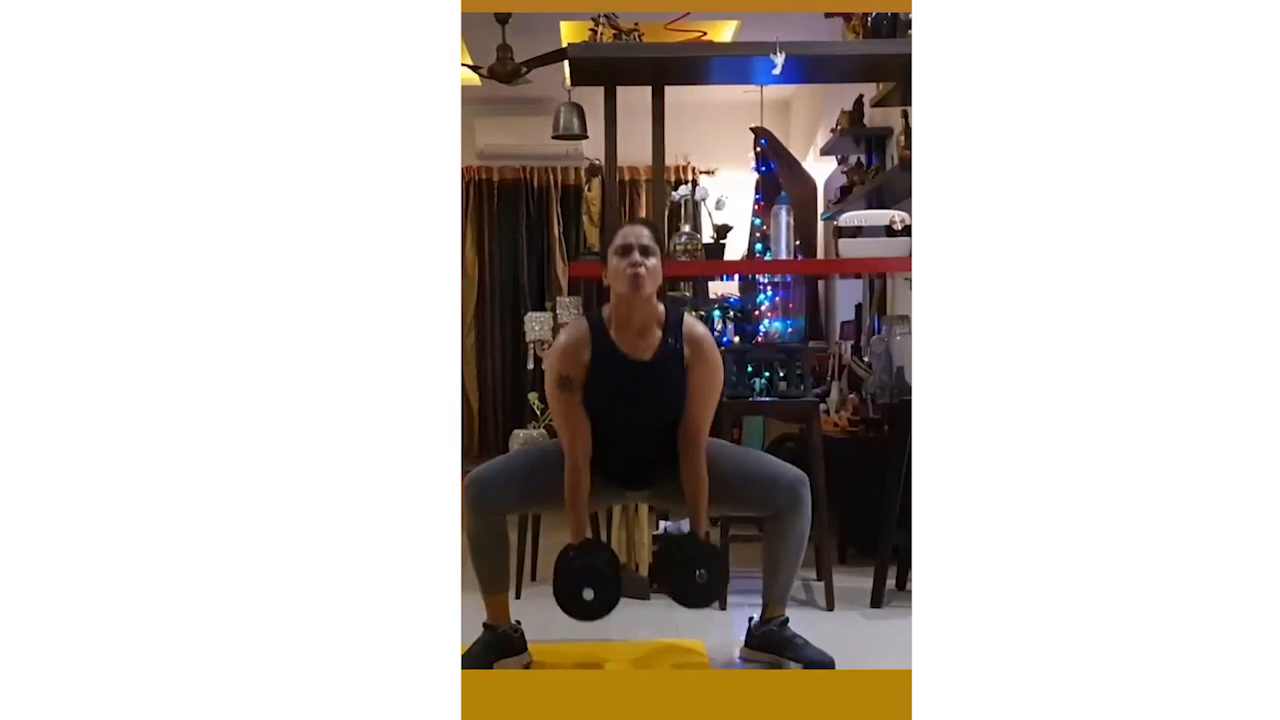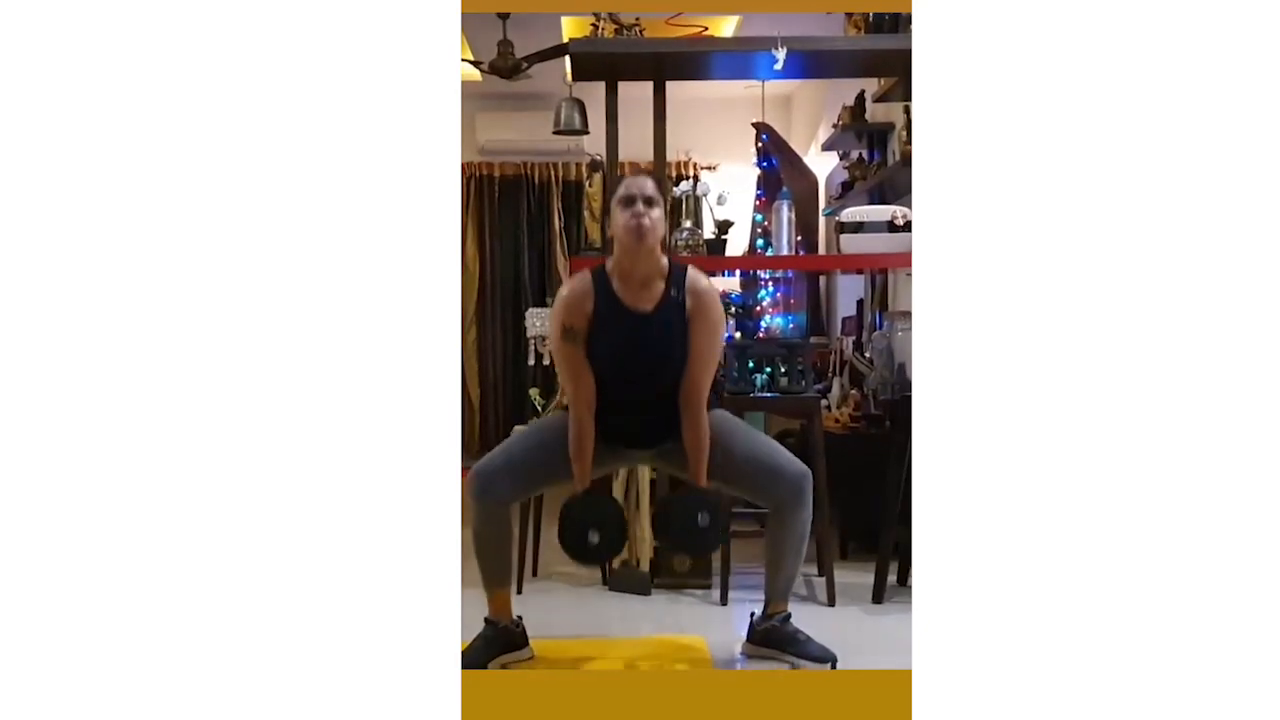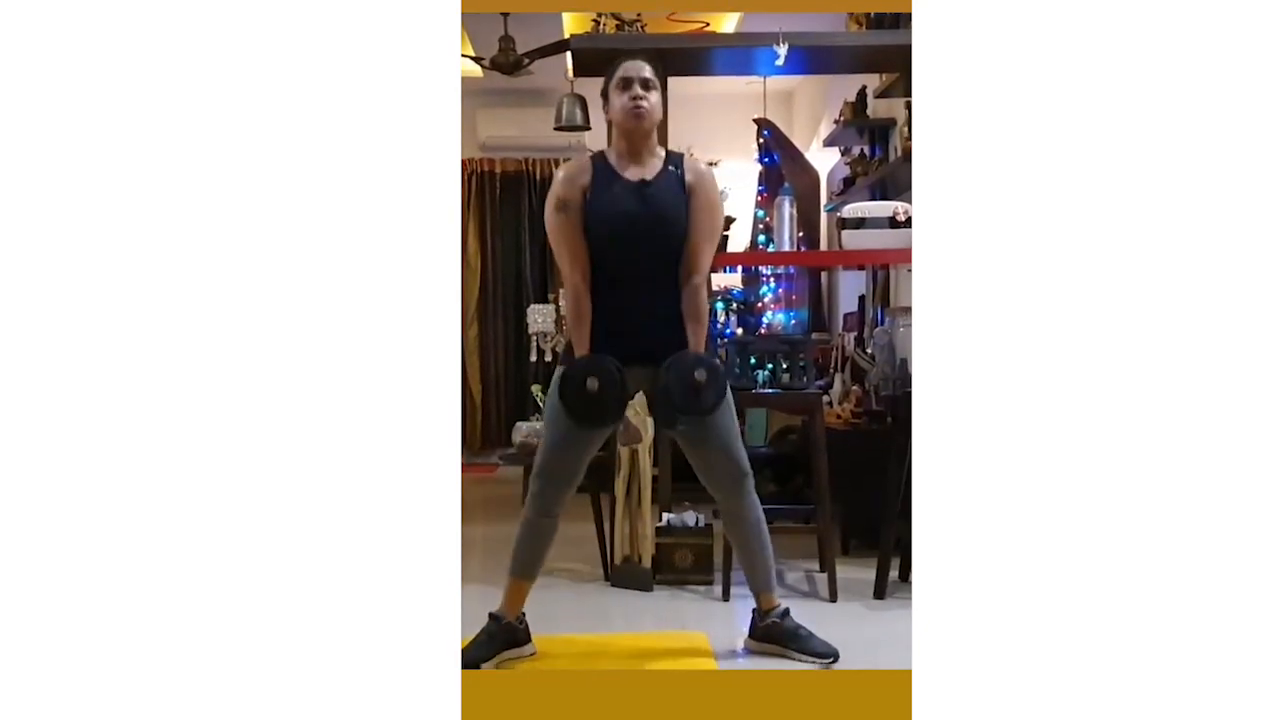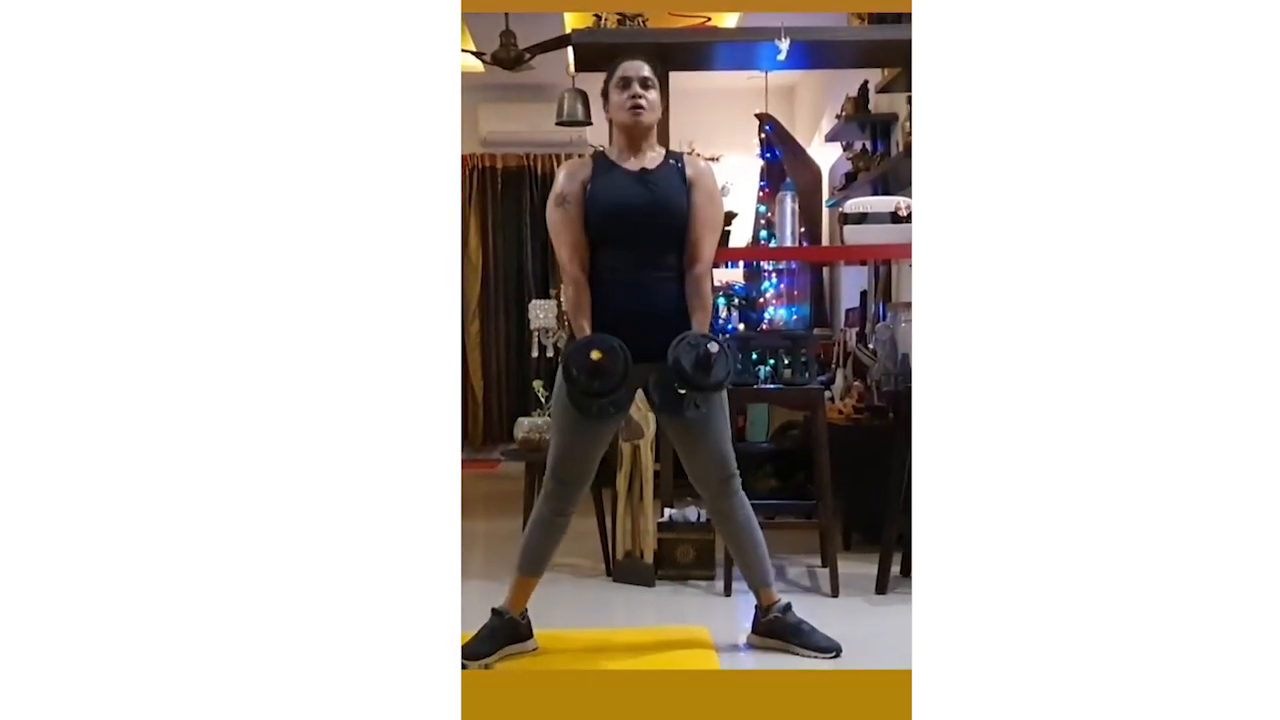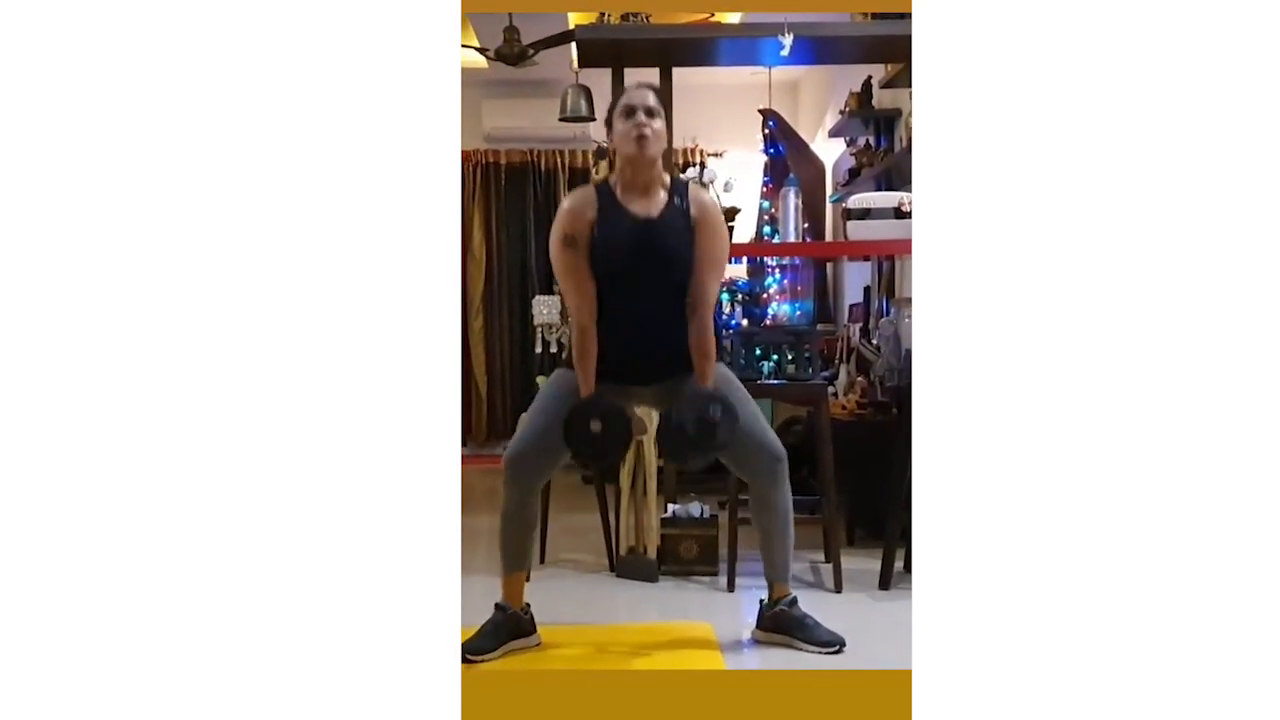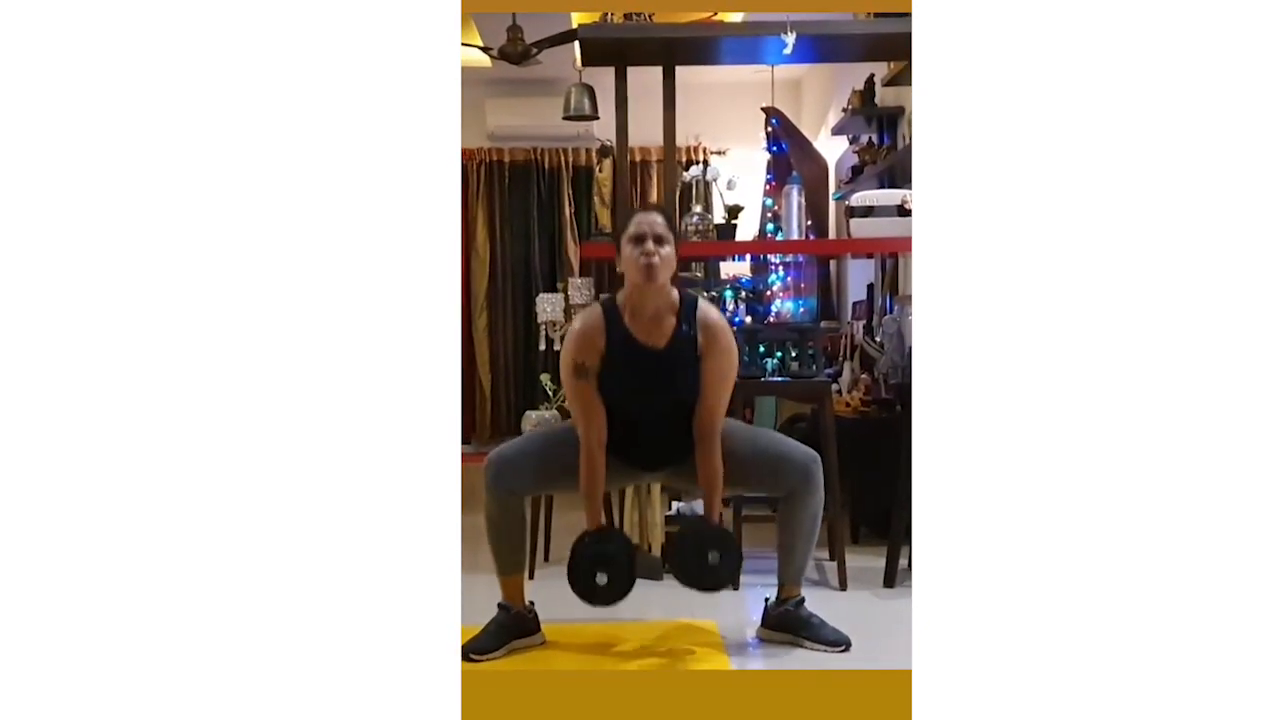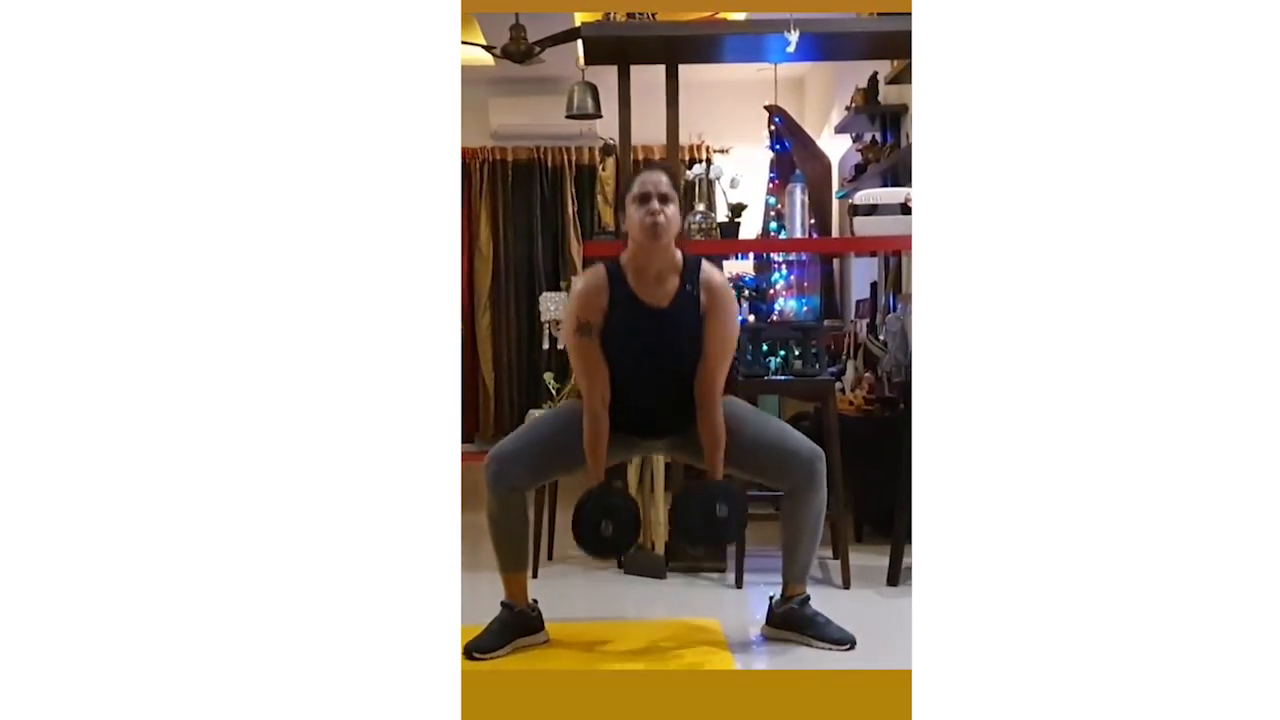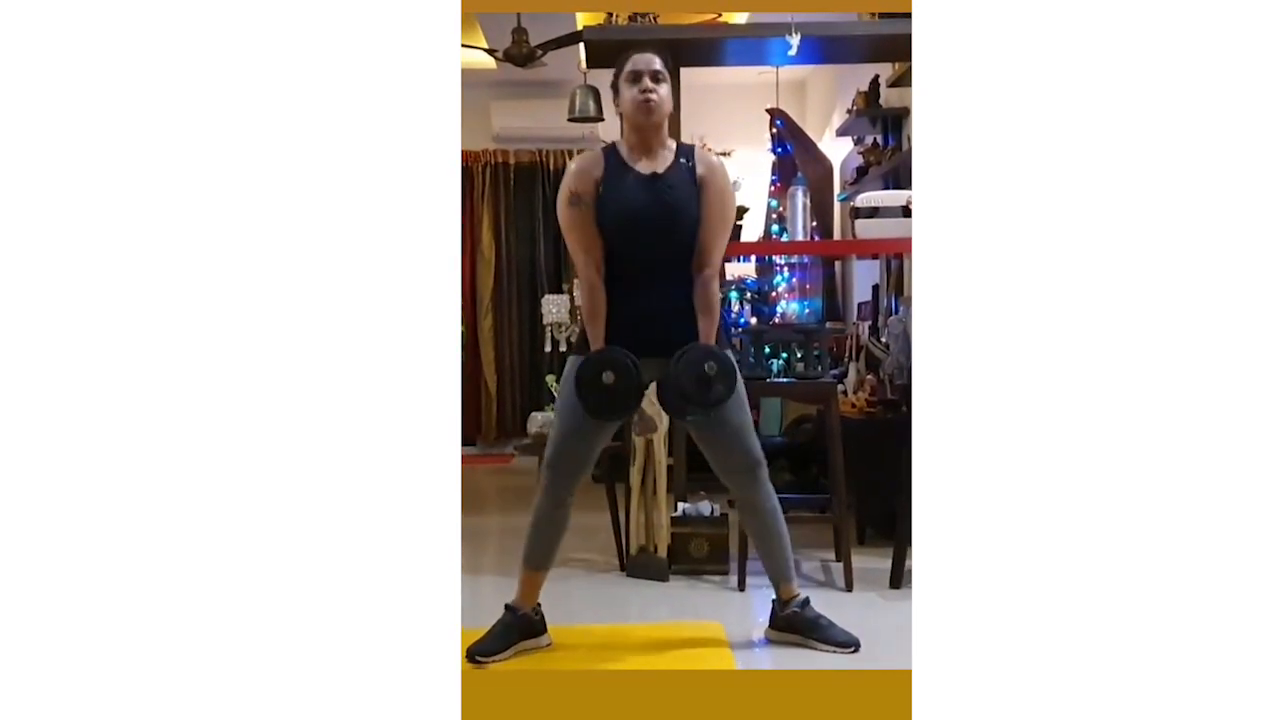
dt=0.4s
person 1, frame 1
left shoulder: (695, 340)
right shoulder: (575, 345)
left elbow: (693, 445)
right elbow: (576, 454)
left wrist: (699, 535)
right wrist: (579, 541)
left hip: (670, 466)
right hip: (599, 468)
left knee: (792, 490)
right knee: (481, 491)
left ankle: (770, 627)
right ankle: (501, 633)
person 1, frame 2
left shoulder: (698, 294)
right shoulder: (578, 298)
left elbow: (694, 402)
right elbow: (581, 411)
left wrist: (699, 490)
right wrist: (582, 492)
left hip: (674, 428)
right hip: (603, 429)
left knee: (793, 482)
right knee: (487, 483)
left ankle: (772, 624)
right ankle: (503, 628)
person 1, frame 3
left shoulder: (695, 178)
right shoulder: (575, 179)
left elbow: (696, 281)
right elbow: (576, 284)
left hip: (675, 350)
right hip: (601, 350)
left knee: (735, 479)
right knee: (548, 483)
left ankle: (770, 618)
right ankle: (508, 623)
person 1, frame 4
left shoulder: (692, 173)
right shoulder: (578, 175)
left elbow: (700, 266)
right elbow: (574, 271)
right wrist: (585, 348)
left hip: (677, 348)
left knee: (721, 482)
right knee: (562, 485)
left ankle: (772, 614)
right ankle: (511, 619)
person 1, frame 5
left shoulder: (700, 206)
right shoulder: (580, 209)
left elbow: (702, 310)
right elbow: (583, 316)
left wrist: (705, 394)
right wrist: (587, 399)
left hip: (681, 367)
right hip: (603, 368)
left knee: (768, 459)
right knee: (521, 465)
left ankle: (779, 607)
right ankle: (513, 614)
person 1, frame 6
left shoulder: (709, 326)
right shoulder: (590, 331)
left elbow: (708, 434)
right elbow: (592, 443)
left wrist: (713, 522)
right wrist: (595, 529)
left hip: (685, 449)
right hip: (617, 450)
left knee: (805, 470)
right knee: (502, 473)
left ankle: (786, 609)
right ankle: (516, 616)
person 1, frame 7
left shoulder: (712, 288)
right shoulder: (593, 291)
left elbow: (710, 396)
right elbow: (595, 403)
left wrist: (716, 484)
right wrist: (596, 487)
left hip: (688, 419)
right hip: (618, 419)
left knee: (807, 464)
right knee: (502, 469)
left ankle: (790, 606)
right ankle: (520, 613)
person 1, frame 8
left shoulder: (706, 169)
right shoulder: (588, 172)
left elbow: (707, 272)
right elbow: (591, 276)
left hip: (687, 340)
right hip: (613, 341)
left knee: (748, 467)
right knee: (560, 470)
left ankle: (790, 607)
right ankle: (524, 615)
